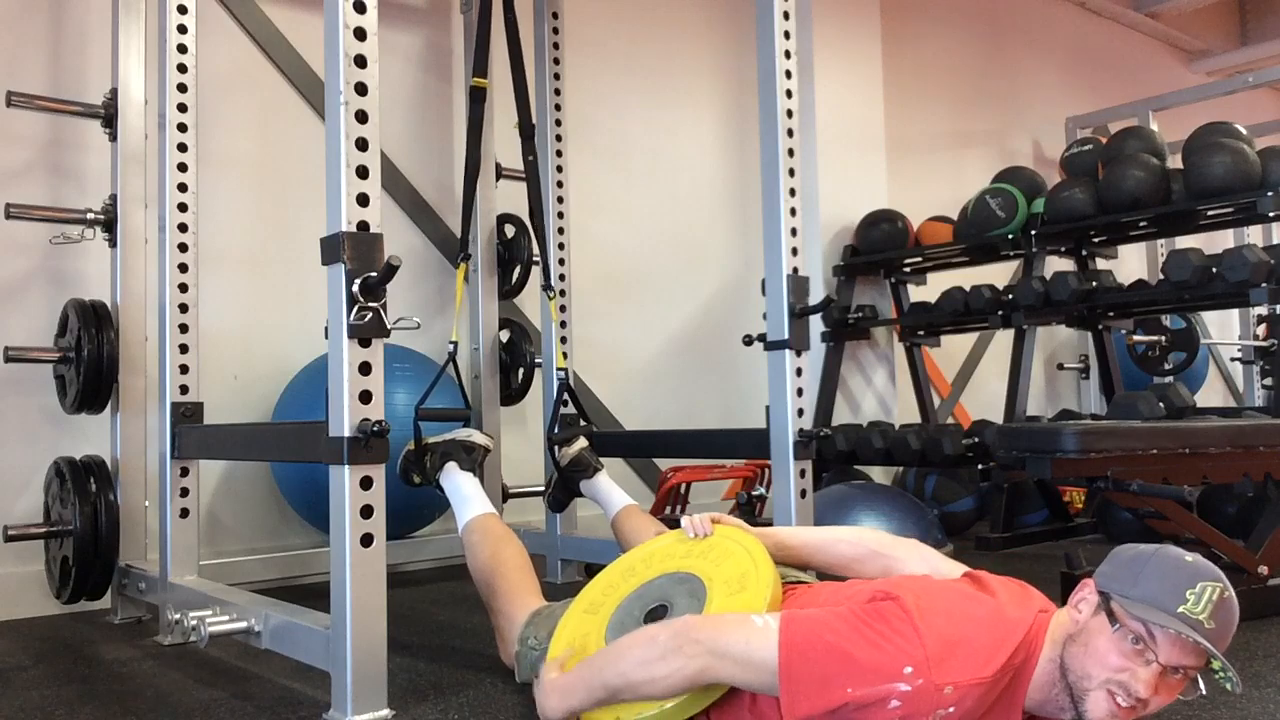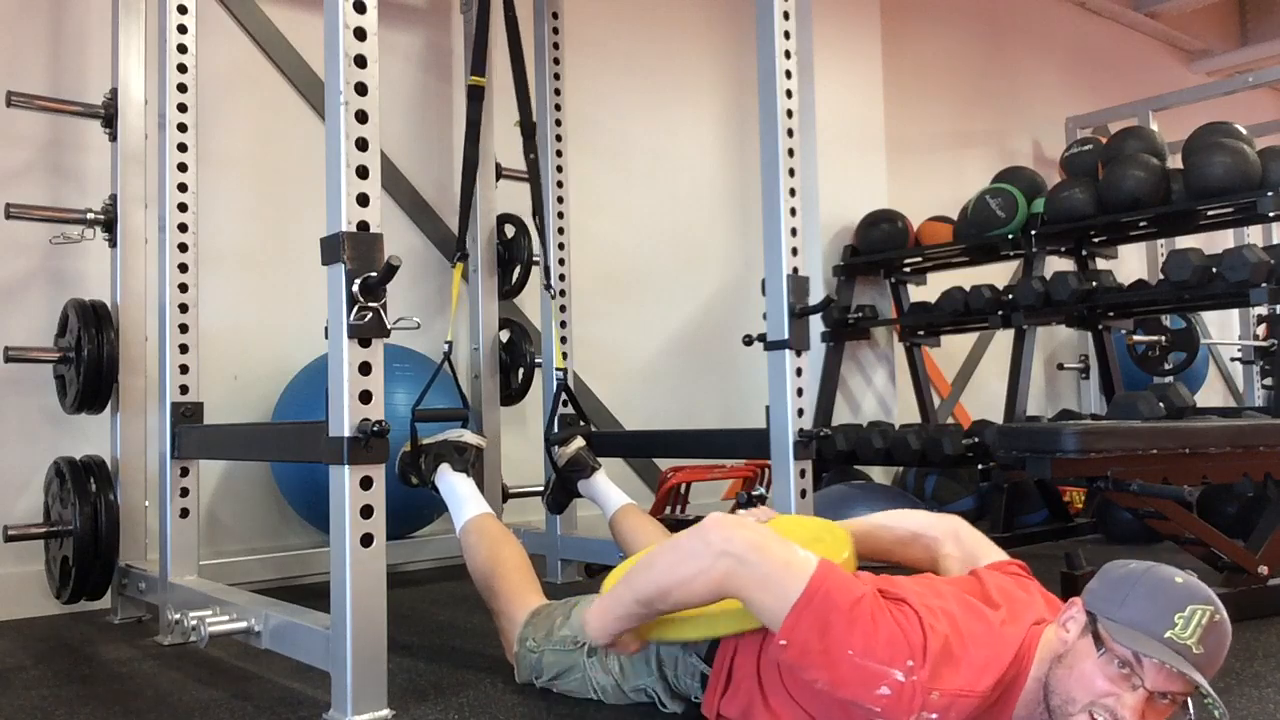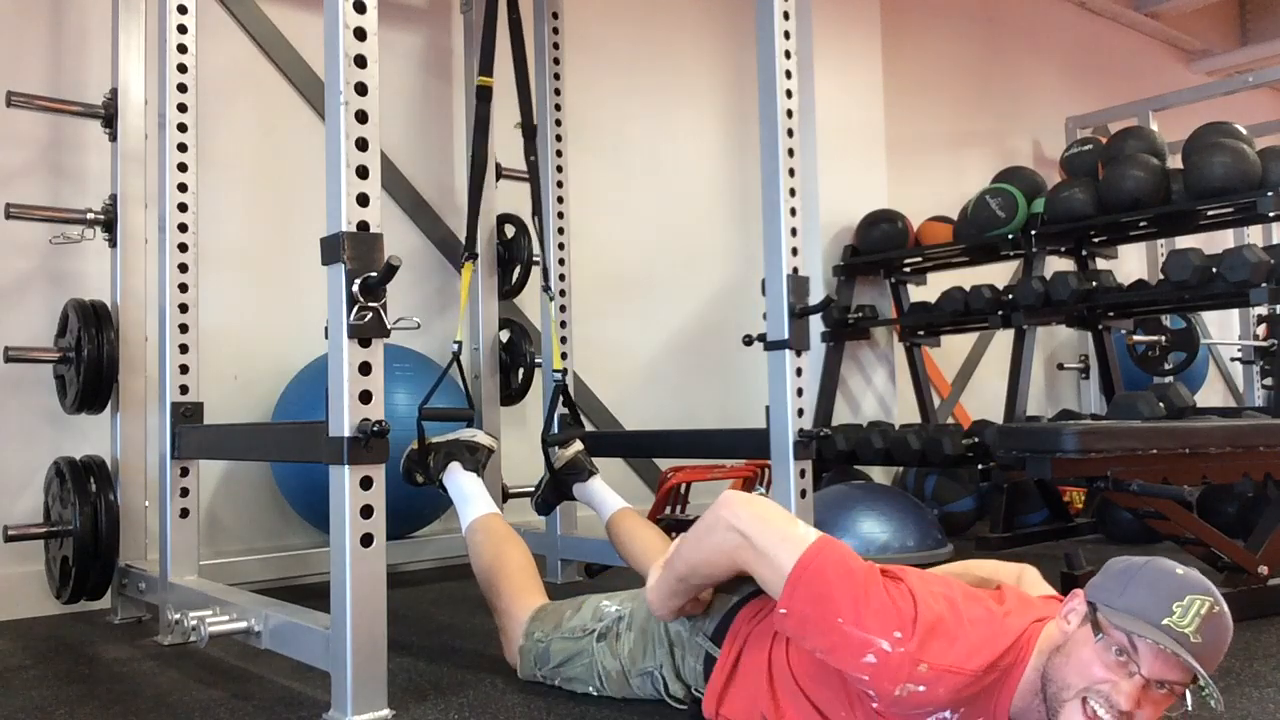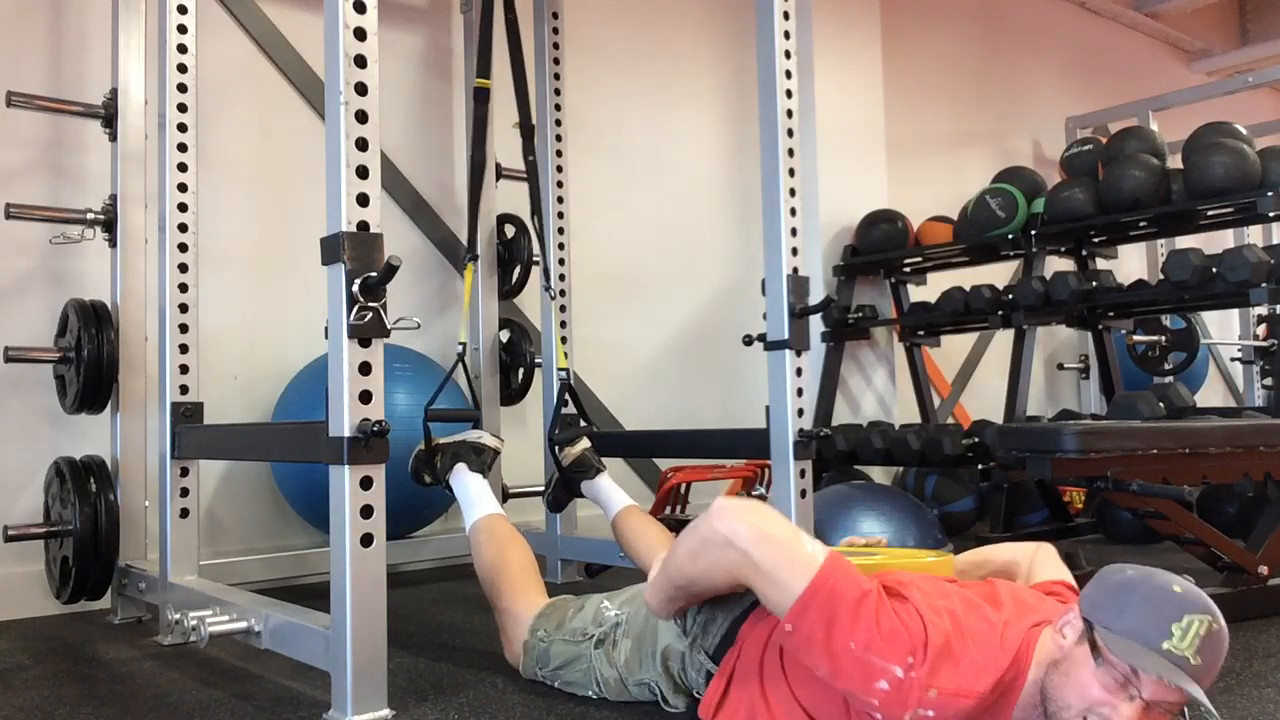
dt=0.5s
person 1, frame 1
left shoulder: (1030, 615)
left elbow: (890, 552)
right elbow: (698, 647)
left wrist: (761, 542)
left hip: (775, 603)
right hip: (710, 629)
right knee: (527, 635)
left ankle: (588, 473)
right ankle: (459, 473)
person 1, frame 2
left shoulder: (1035, 615)
left elbow: (943, 530)
right elbow: (728, 542)
right wrist: (611, 617)
left hip: (760, 619)
left knee: (668, 563)
right knee: (531, 635)
left ankle: (585, 470)
right ankle: (453, 473)
person 1, frame 3
left shoulder: (1059, 636)
right shoulder: (920, 648)
left elbow: (1018, 573)
right elbow: (743, 517)
right wrist: (668, 597)
left hip: (773, 618)
right hip: (715, 637)
left knee: (678, 574)
right knee: (530, 636)
left ankle: (581, 478)
right ankle: (461, 472)
person 1, frame 4
left shoulder: (1058, 617)
left elbow: (1037, 555)
right elbow: (735, 524)
right wrist: (664, 591)
left hip: (771, 622)
right hip: (705, 648)
left knee: (686, 567)
right knee: (530, 635)
left ankle: (591, 474)
right ankle: (467, 474)
